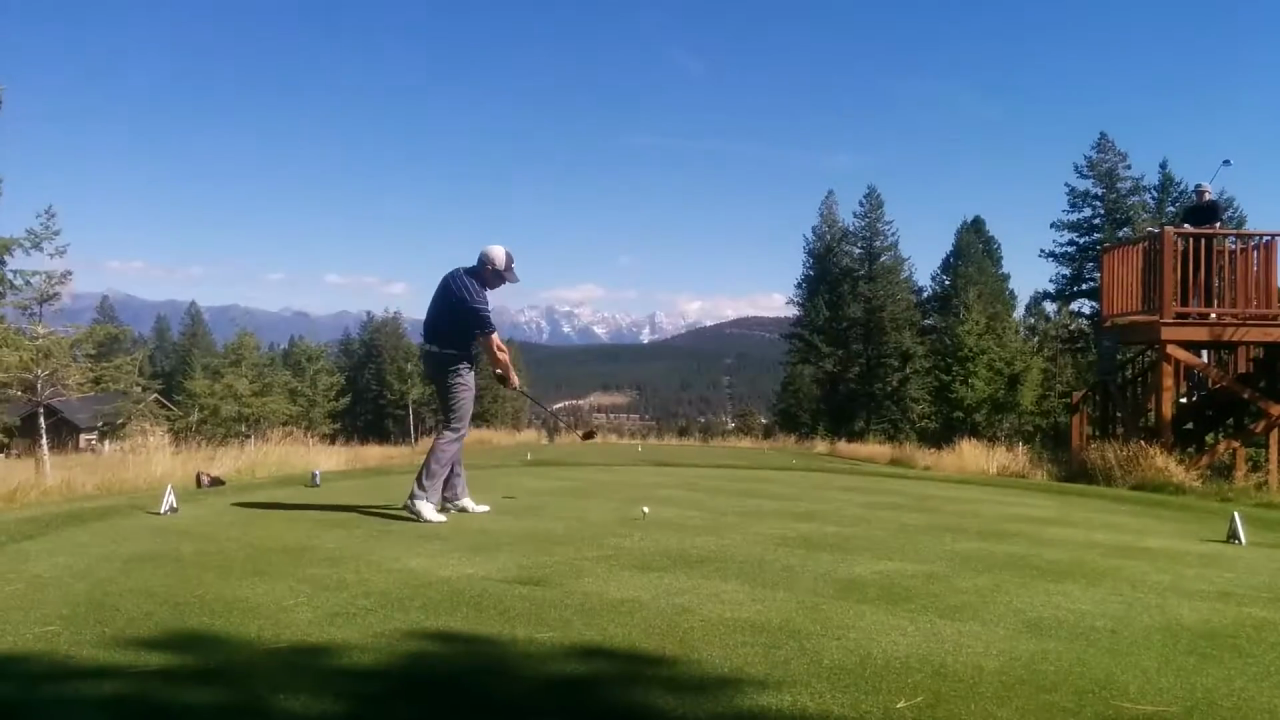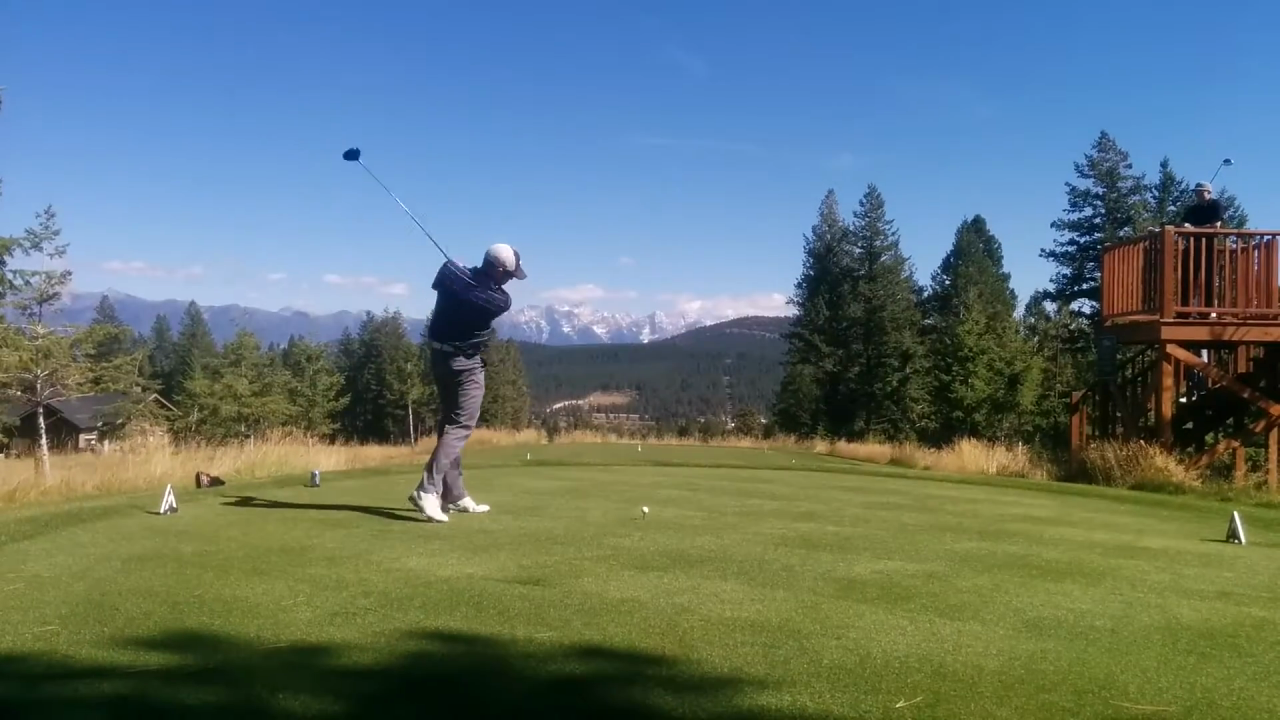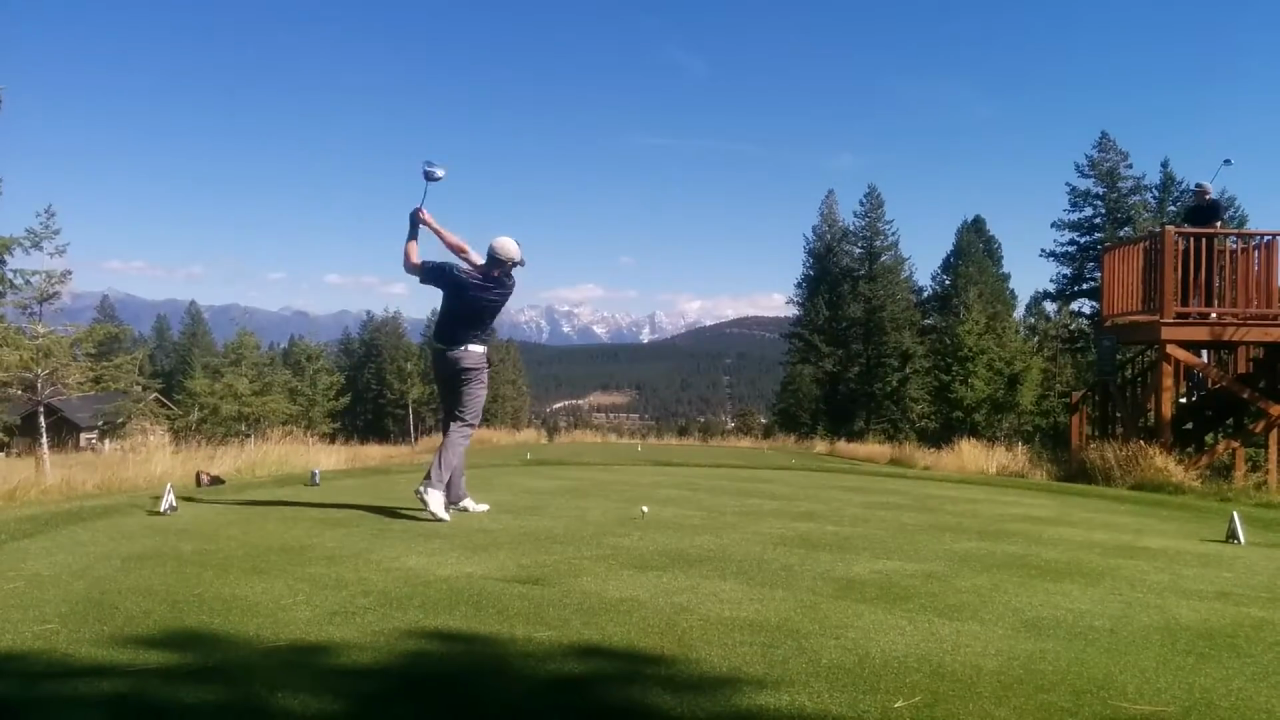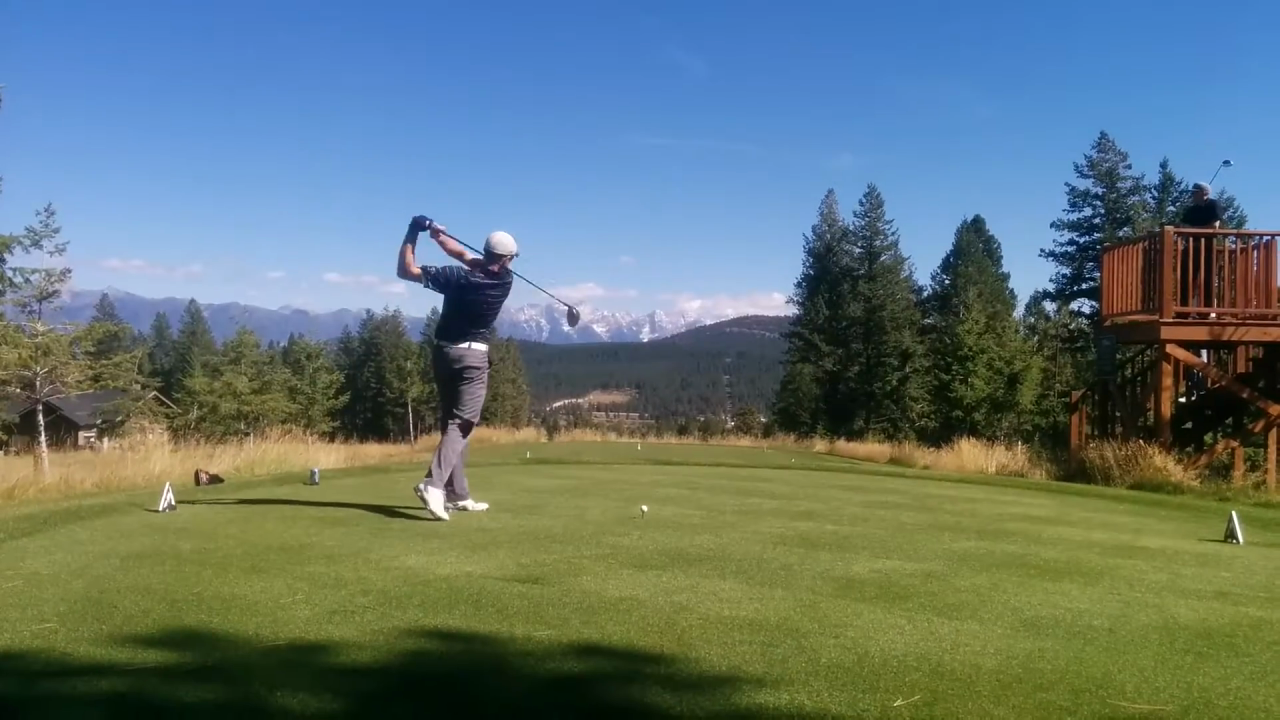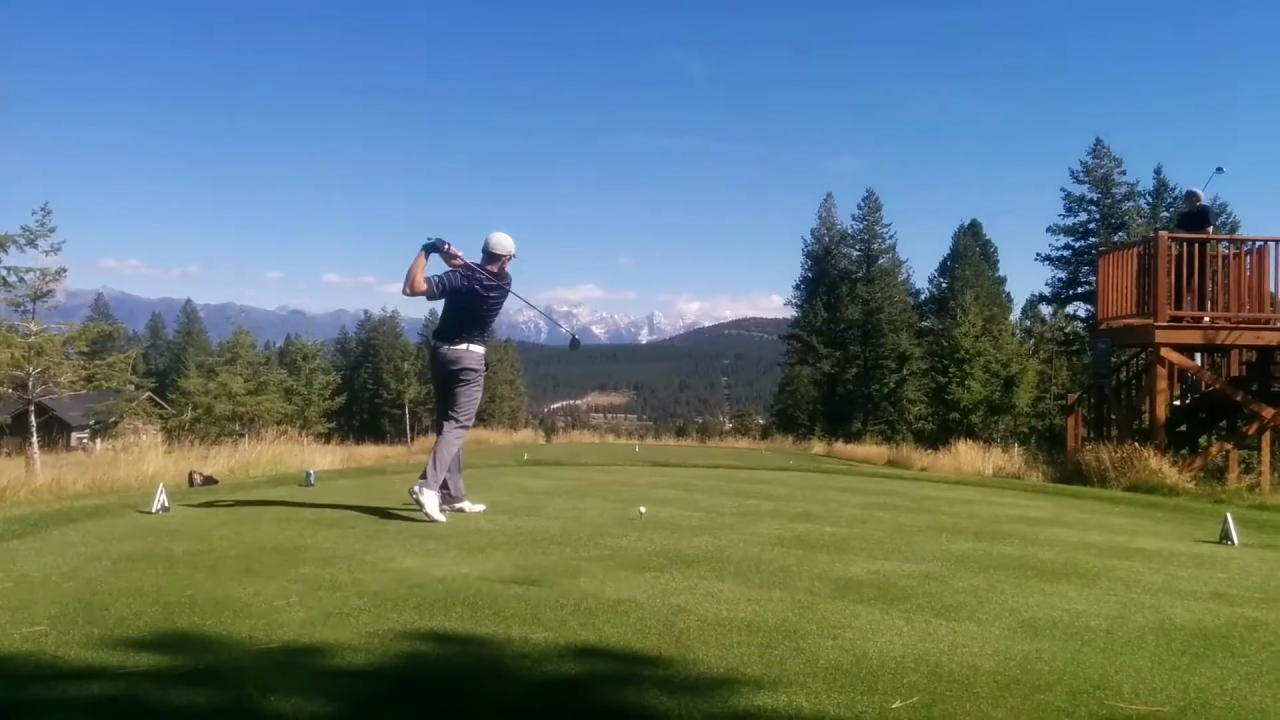
dt=0.1s
person 1, frame 1
left shoulder: (459, 277)
right shoulder: (472, 296)
right elbow: (494, 347)
right wrist: (509, 373)
left hip: (452, 358)
right hip: (451, 361)
left knee: (455, 426)
right knee: (454, 428)
left ankle: (454, 495)
right ankle: (421, 496)
person 1, frame 2
left shoulder: (450, 271)
right shoulder: (500, 298)
left hip: (440, 357)
right hip: (466, 362)
left knee: (451, 424)
right knee: (460, 428)
left ankle: (455, 496)
right ankle: (427, 490)
person 1, frame 3
left shoulder: (453, 275)
right shoulder: (506, 285)
left elbow: (410, 266)
right elbow: (468, 253)
left wrist: (416, 227)
right wrist: (433, 225)
left hip: (442, 354)
right hip: (471, 359)
left knee: (452, 422)
right knee: (463, 426)
left ankle: (455, 495)
right ankle: (434, 485)
person 1, frame 4
left shoulder: (456, 276)
right shoulder: (506, 280)
left elbow: (405, 271)
right elbow: (474, 262)
left wrist: (412, 233)
right wrist: (441, 235)
left hip: (443, 352)
right hip: (472, 357)
left knee: (451, 421)
right knee: (461, 424)
left ankle: (456, 494)
right ankle: (434, 484)
person 1, frame 5
left shoulder: (459, 280)
right shoulder: (504, 282)
left elbow: (411, 288)
left wrist: (426, 250)
right wrist: (443, 250)
left hip: (441, 355)
right hip: (469, 359)
left knee: (446, 424)
right knee: (457, 426)
left ankle: (453, 496)
right ankle: (428, 486)
